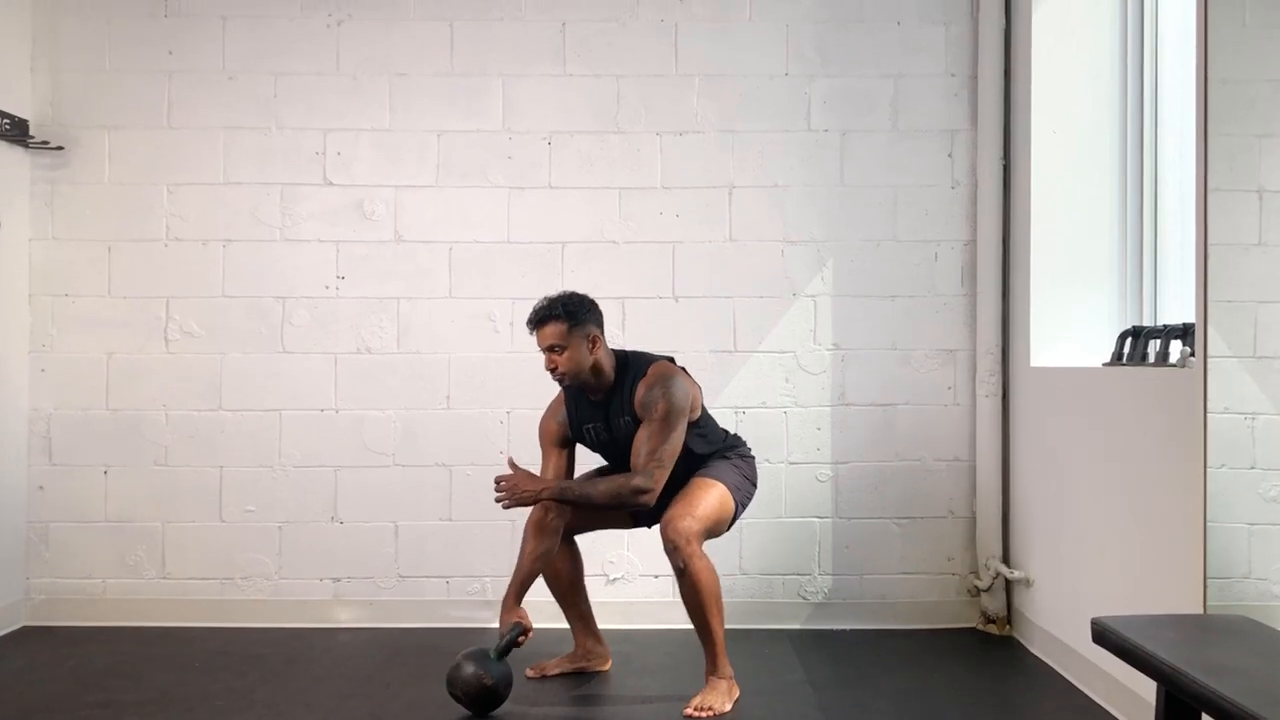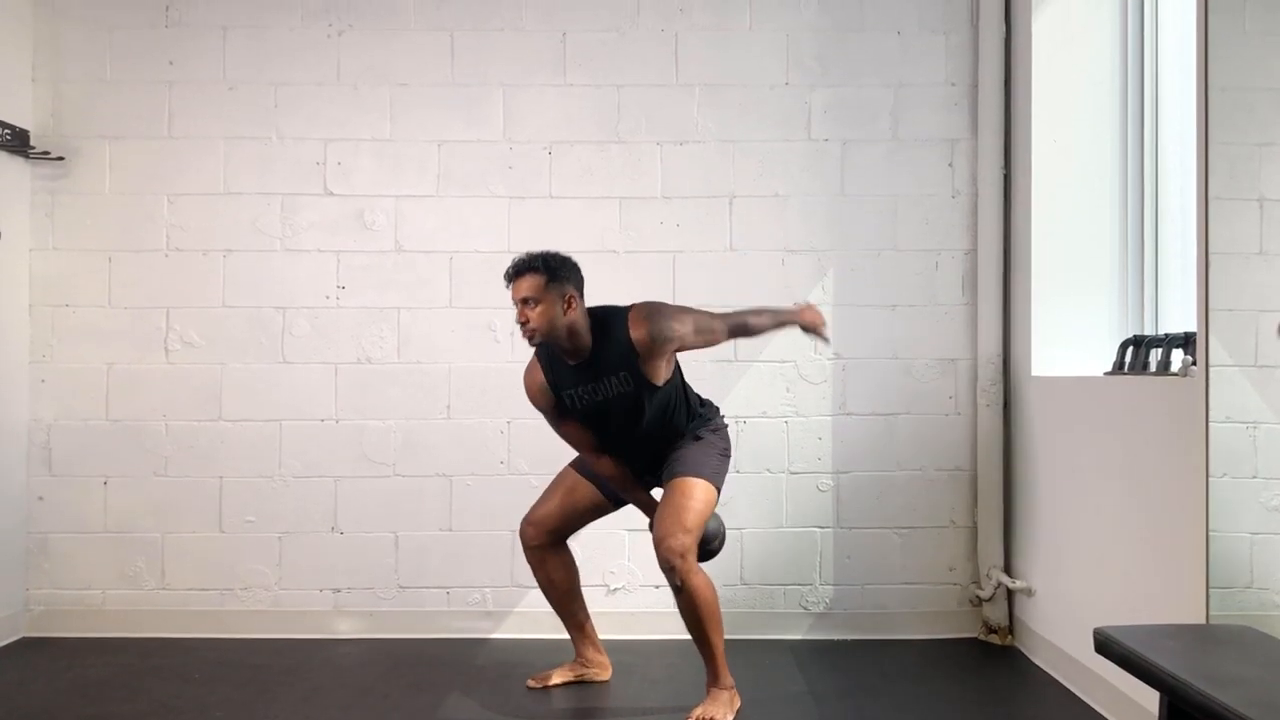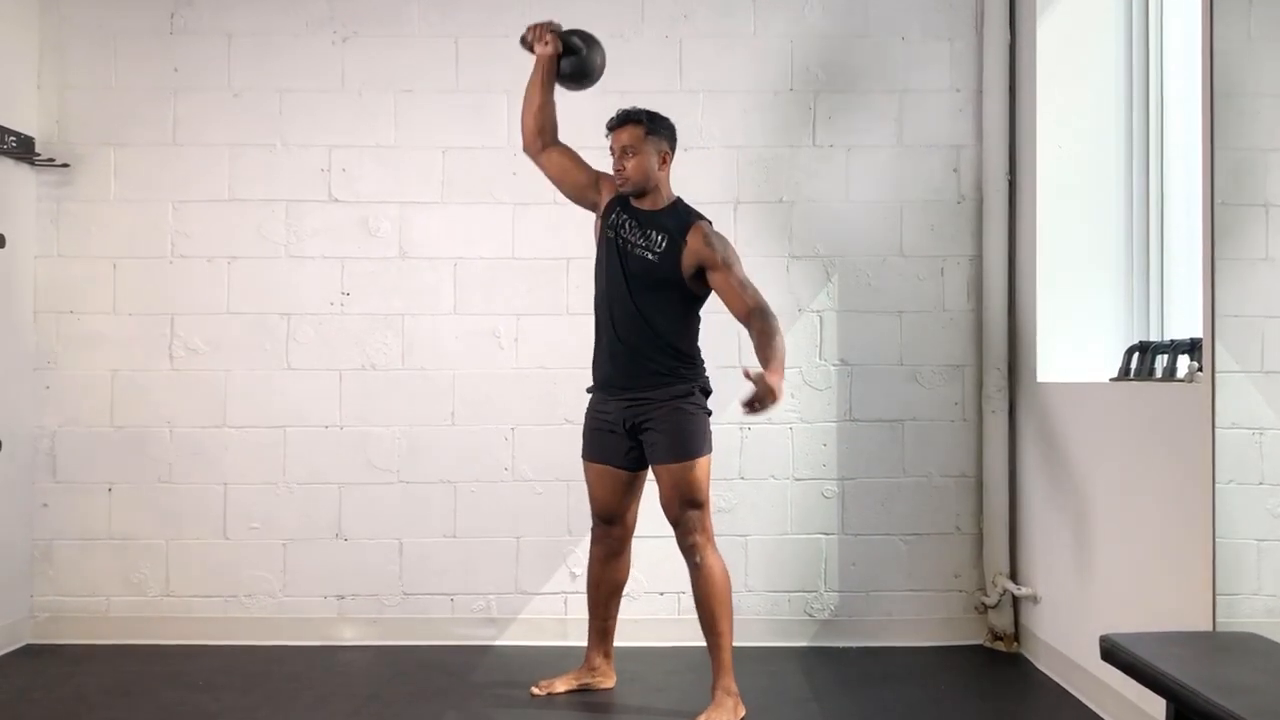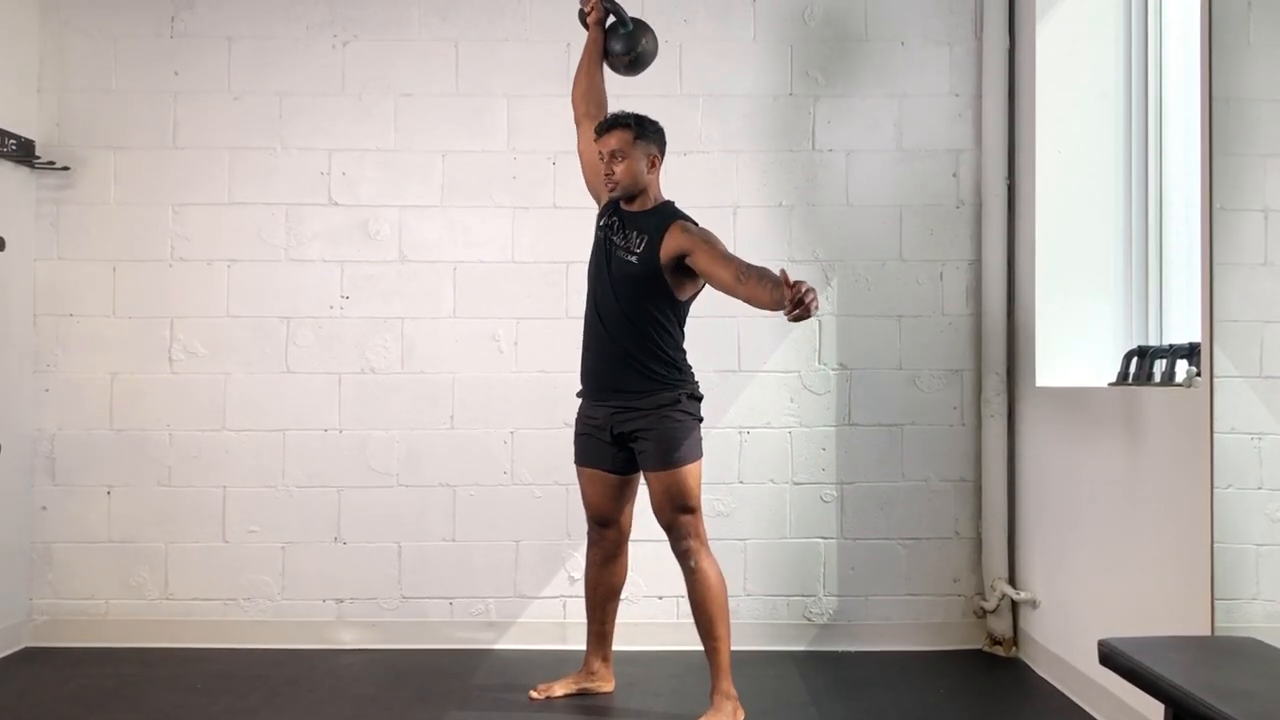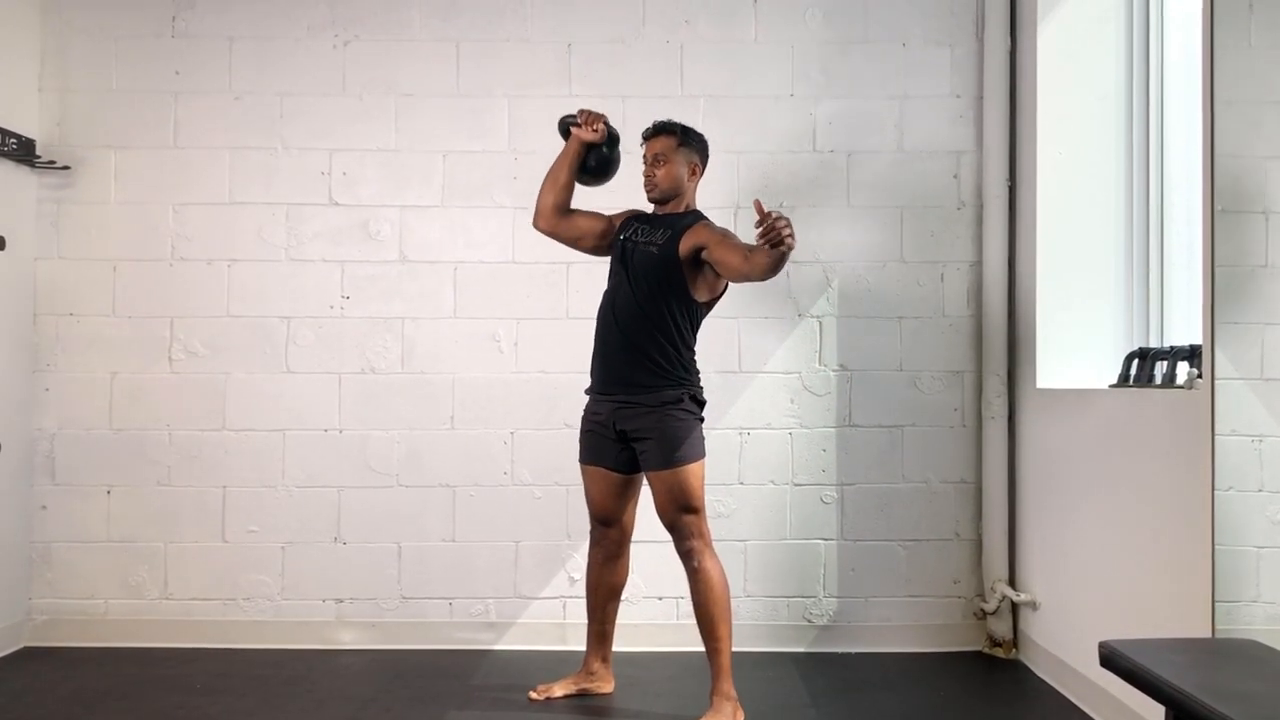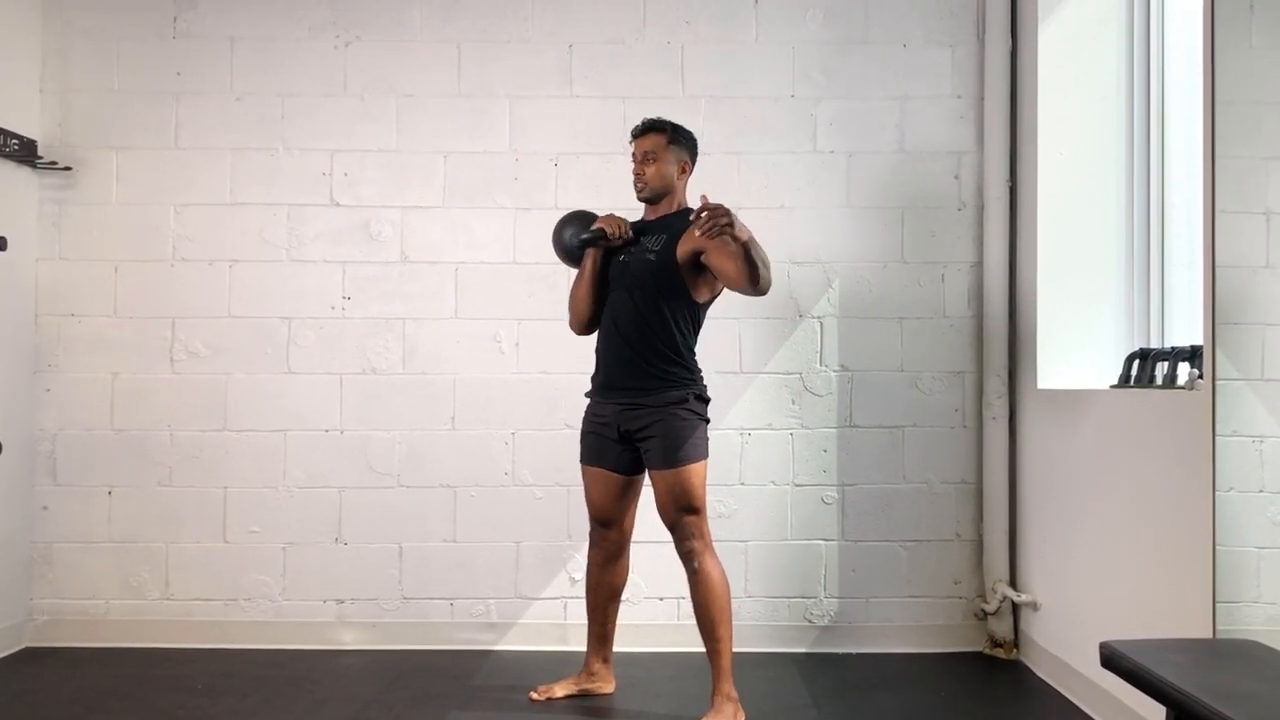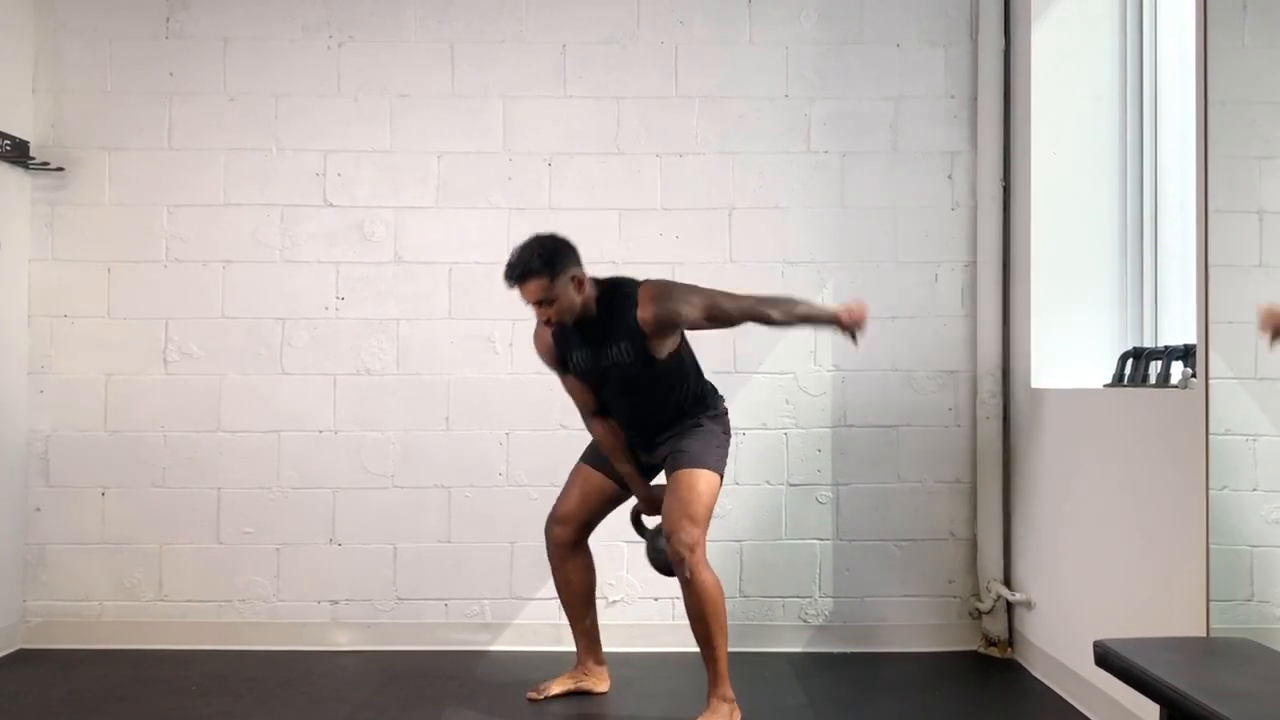
dt=0.7s
person 1, frame 1
left shoulder: (661, 385)
right shoulder: (560, 415)
left elbow: (644, 488)
right elbow: (548, 512)
left wrist: (547, 488)
right wrist: (512, 600)
left hip: (723, 466)
right hip: (647, 474)
left knee: (679, 531)
right knee: (556, 519)
left ankle: (721, 675)
right ankle: (590, 647)
person 1, frame 2
left shoulder: (641, 329)
right shoulder: (540, 377)
left elbow: (729, 324)
right elbow: (598, 454)
left wrist: (794, 315)
right wrist: (645, 502)
left hip: (693, 440)
right hip: (618, 453)
left knee: (673, 546)
right knee: (537, 531)
right ankle: (589, 656)
person 1, frame 3
left shoulder: (700, 238)
right shoulder: (610, 206)
left elbow: (758, 313)
right elbow: (539, 145)
left wrist: (772, 371)
right wrist: (546, 62)
left hip: (673, 402)
right hip: (611, 400)
left knee: (694, 537)
right knee: (608, 531)
right ankle: (598, 663)
person 1, frame 4
left shoulder: (680, 234)
right shoulder: (610, 207)
left elbow: (744, 278)
right elbow: (586, 113)
left wrist: (787, 294)
left hip: (662, 408)
right hip: (600, 406)
left knee: (688, 542)
right knee: (605, 537)
person 1, frame 5
left shoulder: (701, 235)
right shoulder: (628, 226)
left elbow: (754, 263)
right elbow: (549, 218)
left wrist: (777, 244)
right wrist: (577, 145)
left hip: (666, 406)
right hip: (605, 403)
left knee: (692, 540)
right knee: (607, 534)
right ankle: (596, 667)
person 1, frame 6
left shoulder: (699, 235)
right shoulder: (623, 235)
left elbow: (758, 284)
right elbow: (582, 323)
left wrist: (743, 234)
right wrist: (596, 249)
left hip: (669, 407)
right hip: (607, 405)
left knee: (692, 544)
right knee: (606, 537)
right ankle: (597, 669)
person 1, frame 7
left shoulder: (647, 304)
right shoulder: (550, 337)
left elbow: (750, 307)
right elbow: (599, 415)
left wrist: (828, 316)
right wrist: (639, 487)
left hip: (692, 427)
right hip: (627, 435)
left knee: (683, 548)
right knee: (561, 530)
right ankle: (590, 666)
